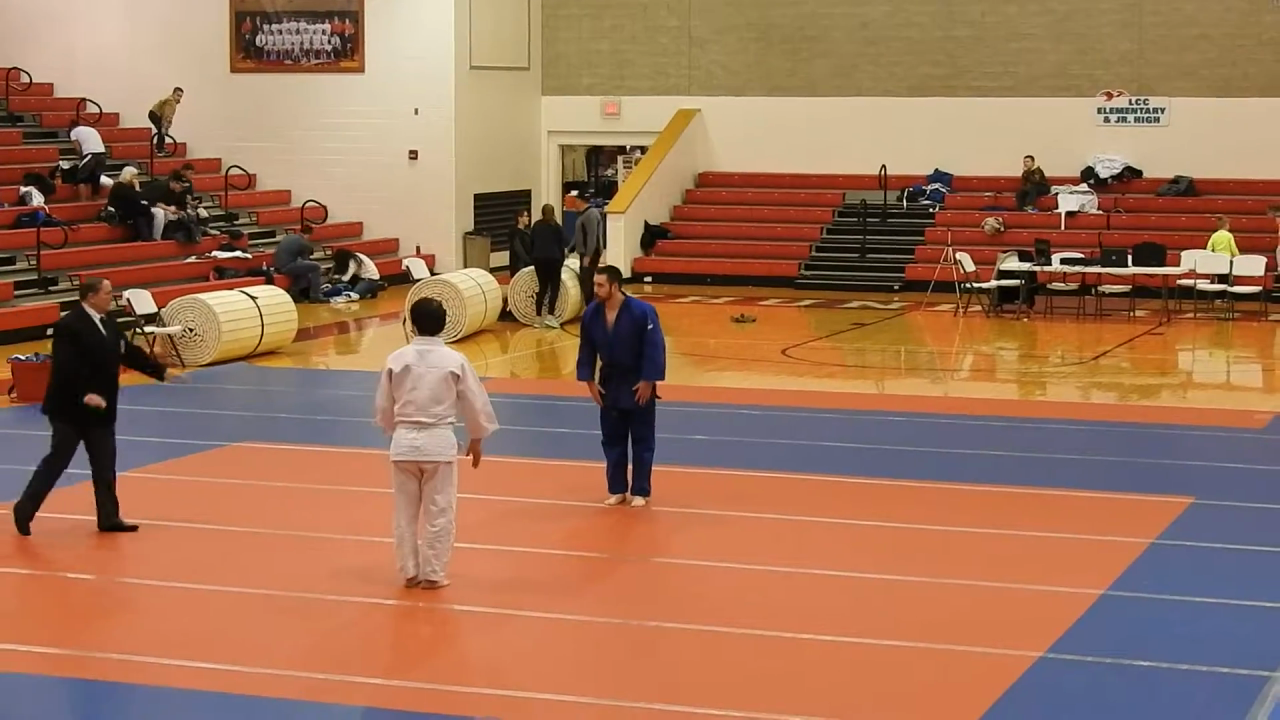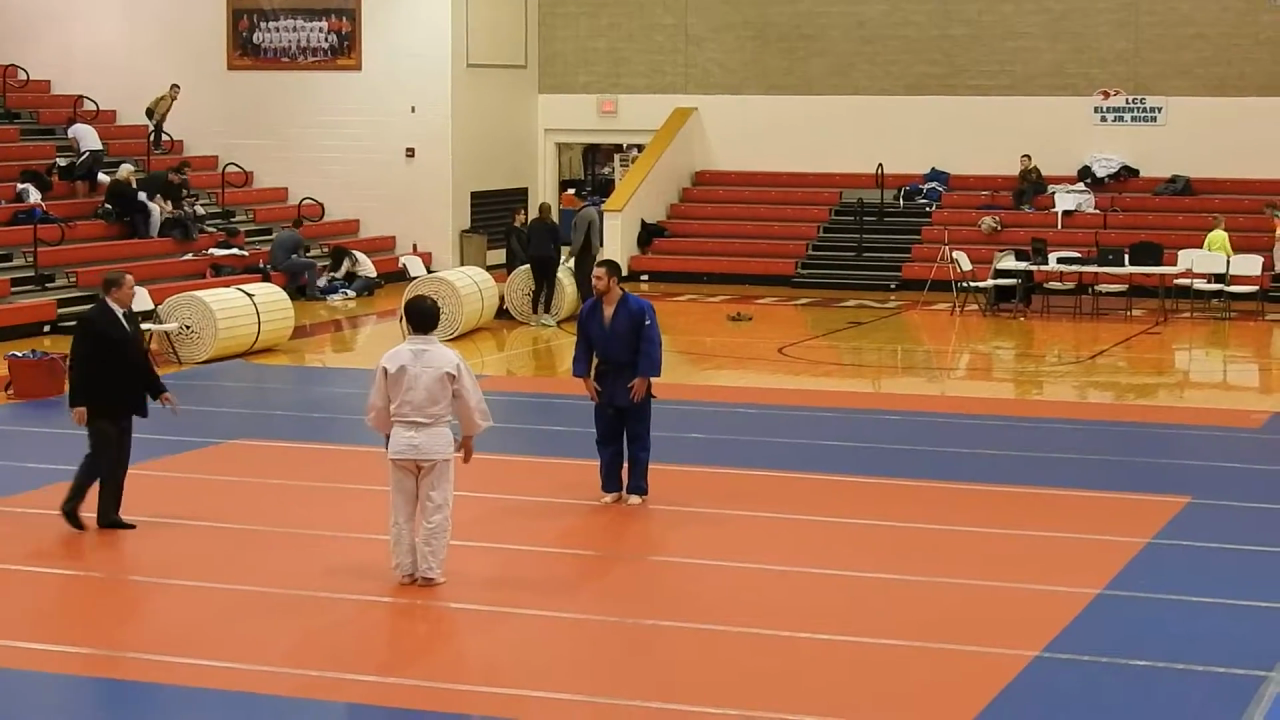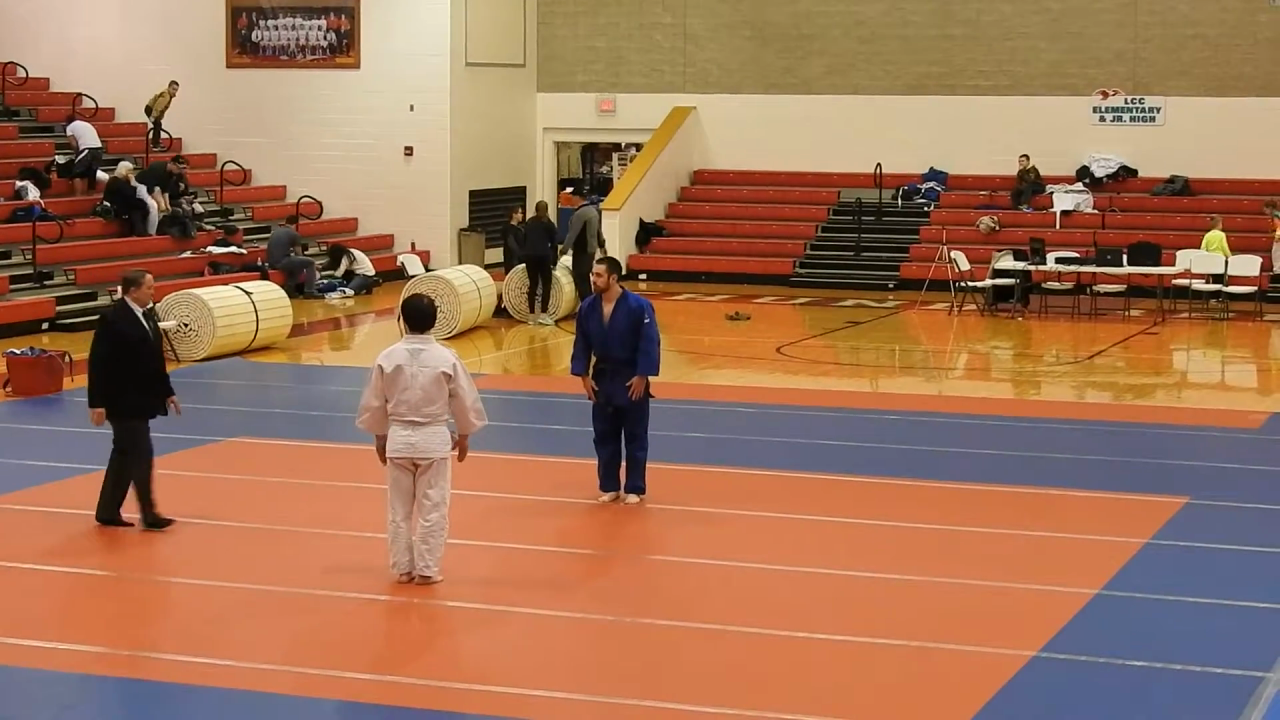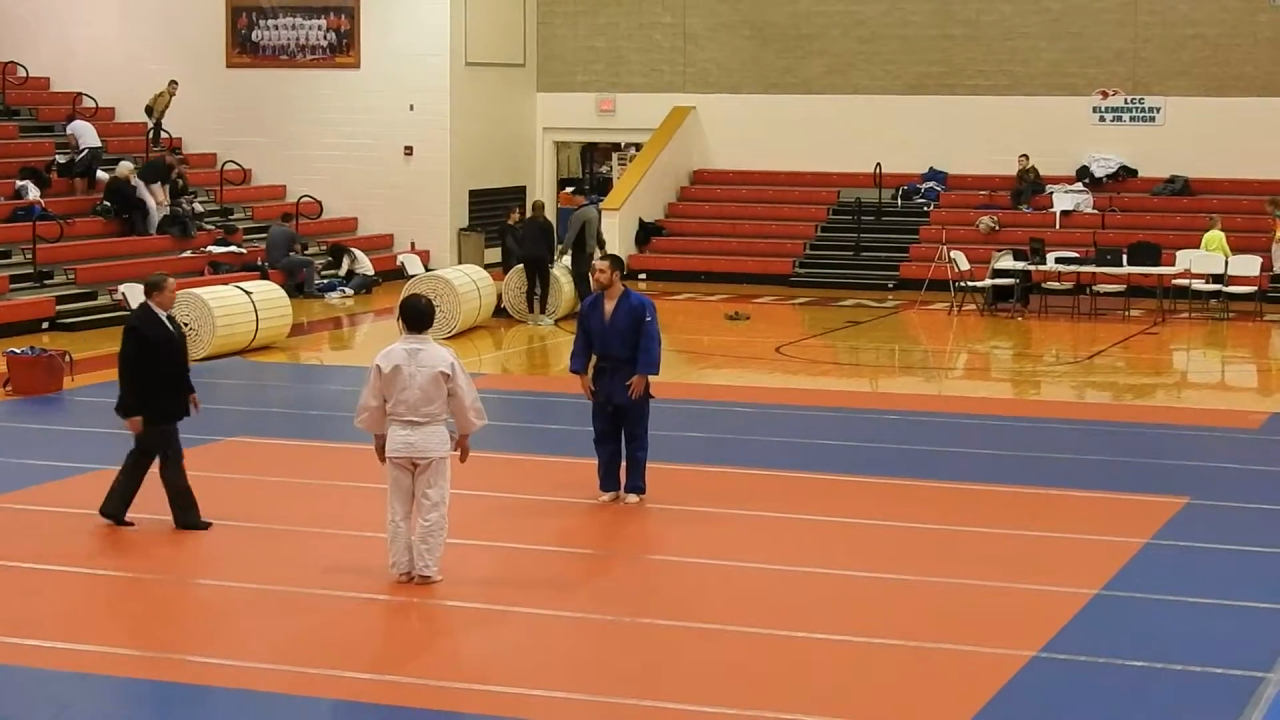
dt=0.2s
person 1, frame 1
left shoulder: (396, 360)
right shoulder: (455, 360)
left elbow: (383, 407)
right elbow: (475, 403)
right wrist: (476, 440)
left hip: (404, 442)
right hip: (439, 442)
left knee: (405, 513)
right knee: (439, 513)
left ankle: (410, 572)
right ankle: (433, 574)
person 1, frame 2
left shoulder: (391, 358)
right shoulder: (450, 358)
left elbow: (378, 405)
right elbow: (469, 401)
left wrist: (389, 433)
right wrist: (468, 436)
left hip: (401, 440)
right hip: (436, 441)
left knee: (401, 511)
right knee: (435, 511)
left ankle: (406, 570)
right ankle: (429, 571)
person 1, frame 3
left shoulder: (387, 357)
right shoulder: (446, 358)
left elbow: (373, 403)
right elbow: (465, 400)
left wrist: (380, 436)
right wrist: (463, 435)
left hip: (398, 439)
right hip: (434, 439)
left knee: (399, 509)
right knee: (433, 509)
left ankle: (403, 568)
right ankle: (427, 569)
person 1, frame 4
left shoulder: (386, 357)
right shoulder: (445, 357)
left elbow: (372, 402)
right elbow: (464, 400)
left wrist: (379, 436)
right wrist: (464, 434)
left hip: (397, 438)
right hip: (433, 439)
left knee: (398, 509)
right knee: (432, 509)
left ankle: (402, 568)
right ankle: (426, 569)
person 2, frame 1
left shoulder: (107, 322)
right shoulder: (69, 326)
left elbow: (129, 353)
right elbow: (64, 367)
left wrist: (161, 372)
right wrist: (85, 394)
left hip: (102, 409)
right hip: (71, 408)
left knee: (105, 462)
right knee: (57, 461)
left ankle: (109, 518)
right ankle: (24, 510)
person 2, frame 2
left shoulder: (129, 317)
right shoulder: (92, 320)
left elbow: (140, 357)
right elbow: (79, 364)
left wrist: (158, 390)
right wrist: (79, 402)
left hip: (123, 402)
right hip: (100, 403)
left knee: (119, 459)
right knee: (101, 456)
left ankle: (108, 514)
right ankle: (71, 505)
person 2, frame 3
left shoulder: (146, 315)
right shoulder: (112, 319)
left elbow: (155, 359)
right elbow: (98, 363)
left wrist: (167, 392)
right wrist: (97, 403)
left hip: (141, 399)
right hip: (123, 402)
left knee: (125, 454)
right knee: (141, 454)
left ankle: (107, 511)
right ankle: (149, 514)
person 2, frame 4
left shoulder: (166, 317)
right shoulder: (139, 325)
right elbow: (128, 371)
left wrist: (188, 391)
right wrist: (133, 411)
left hip: (165, 402)
right hip: (151, 405)
left knee: (144, 455)
right knee: (172, 457)
left ankle: (113, 507)
right ankle: (186, 516)
person 3, frame 1
left shoulder: (642, 312)
right shoulder: (591, 314)
left elbow: (654, 348)
right elbow: (587, 349)
left wrist: (648, 381)
right wrist: (590, 381)
left hip: (638, 383)
right hip: (609, 383)
left knee: (642, 440)
right knee: (612, 439)
left ankle: (640, 492)
right ankle: (617, 489)
person 3, frame 2
left shoulder: (639, 308)
right shoulder: (588, 309)
left elbow: (651, 345)
right elbow: (583, 346)
left wrist: (643, 378)
right wrist: (586, 377)
left hip: (633, 382)
right hip: (604, 380)
left knee: (637, 439)
right knee: (606, 438)
left ankle: (636, 490)
right ankle: (612, 488)
person 3, frame 3
left shoulder: (638, 306)
right shoulder: (587, 307)
left elbow: (650, 343)
right elbow: (581, 344)
left wrist: (642, 376)
right wrist: (584, 375)
left hip: (631, 380)
right hip: (602, 379)
left knee: (635, 438)
right knee: (604, 437)
left ankle: (634, 489)
right ankle: (609, 486)
person 3, frame 4
left shoulder: (640, 305)
right shoulder: (589, 305)
left elbow: (650, 342)
right elbow: (582, 342)
left wrist: (642, 375)
right wrist: (583, 373)
left hip: (631, 379)
right hip: (602, 377)
left knee: (635, 437)
right knee: (604, 436)
left ankle: (634, 489)
right ankle: (609, 486)
